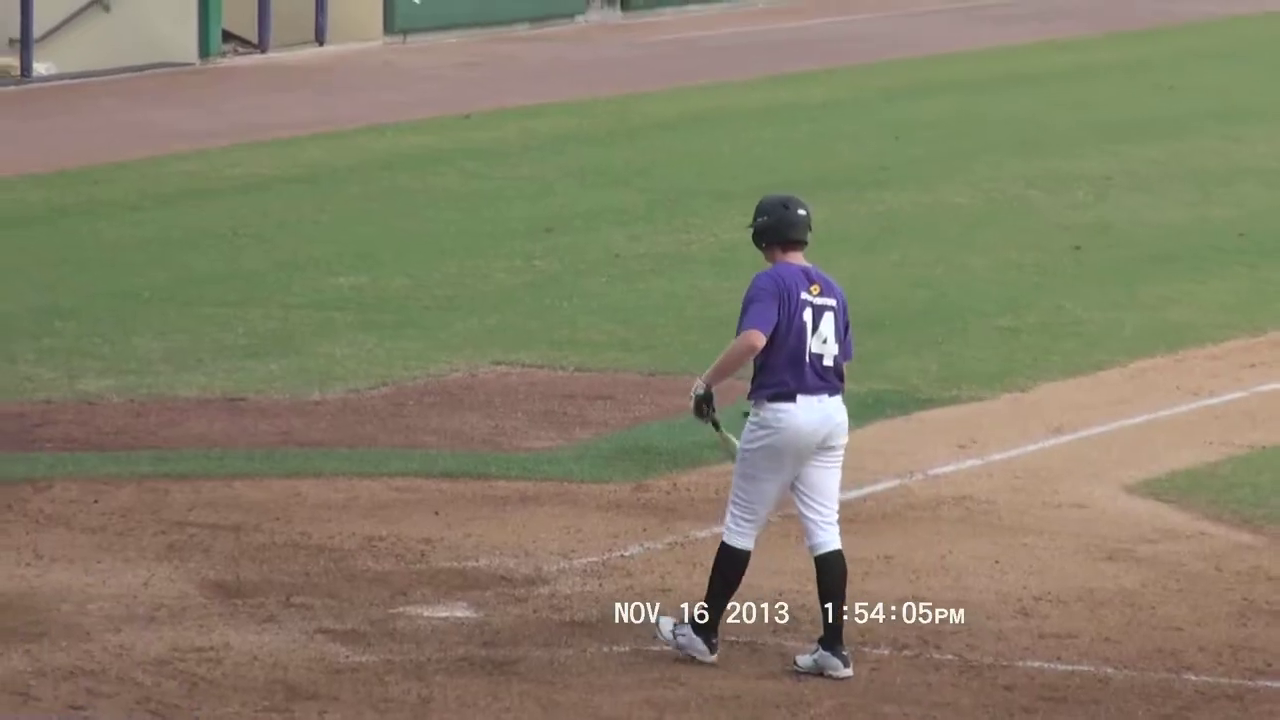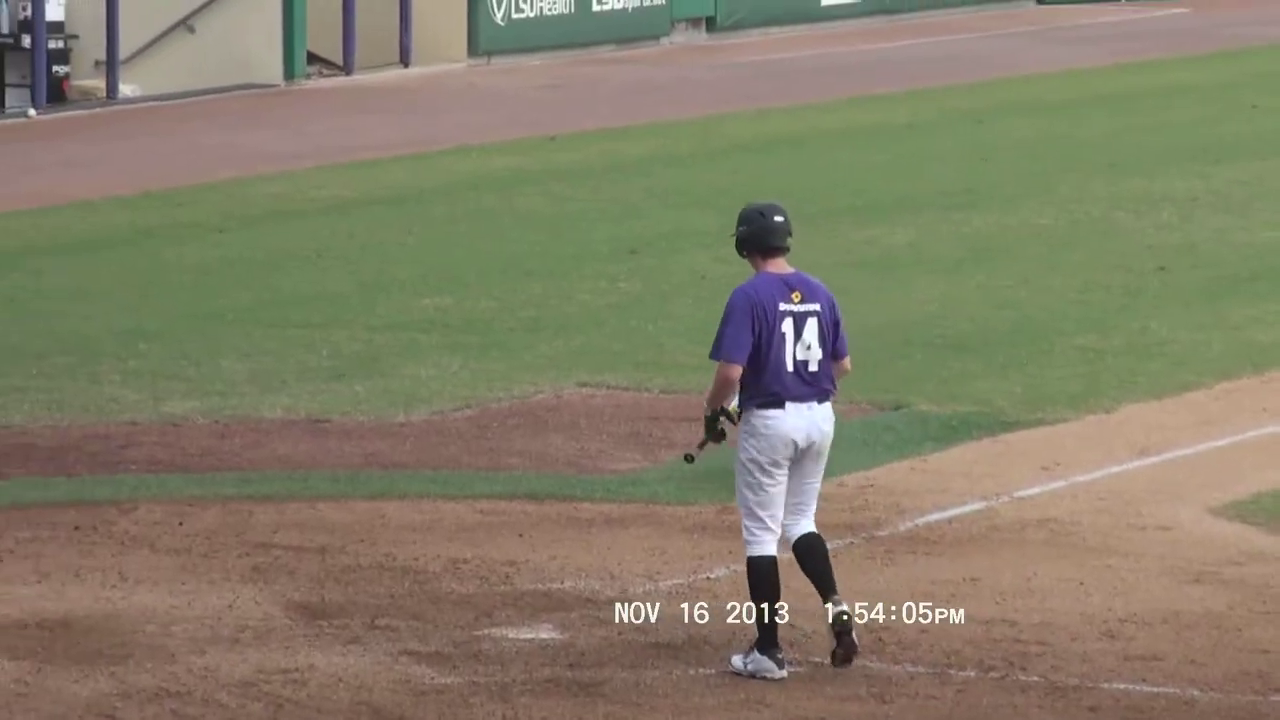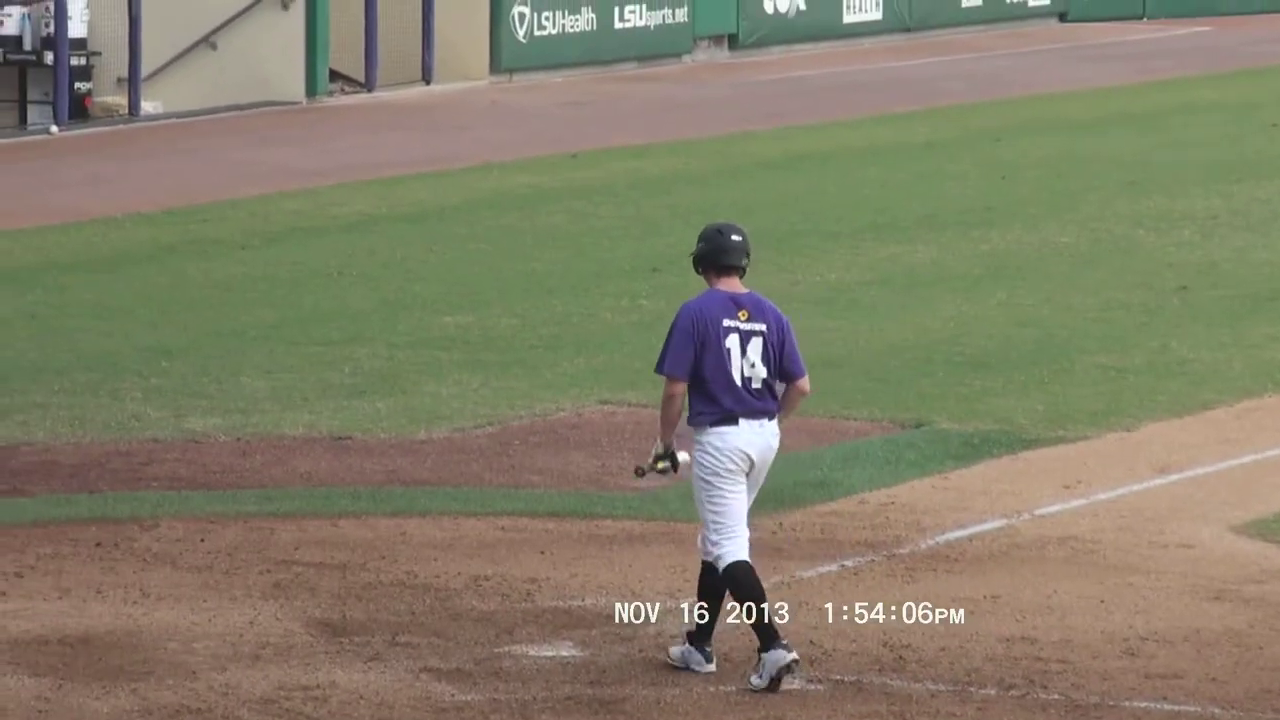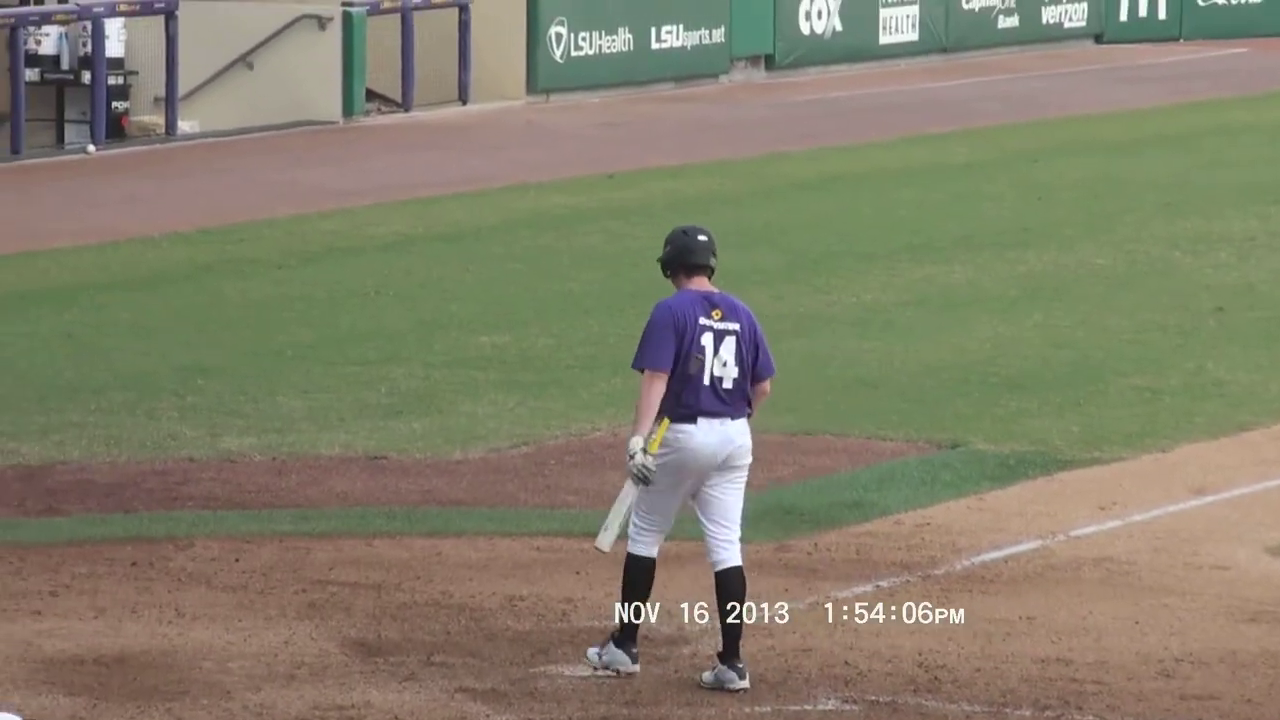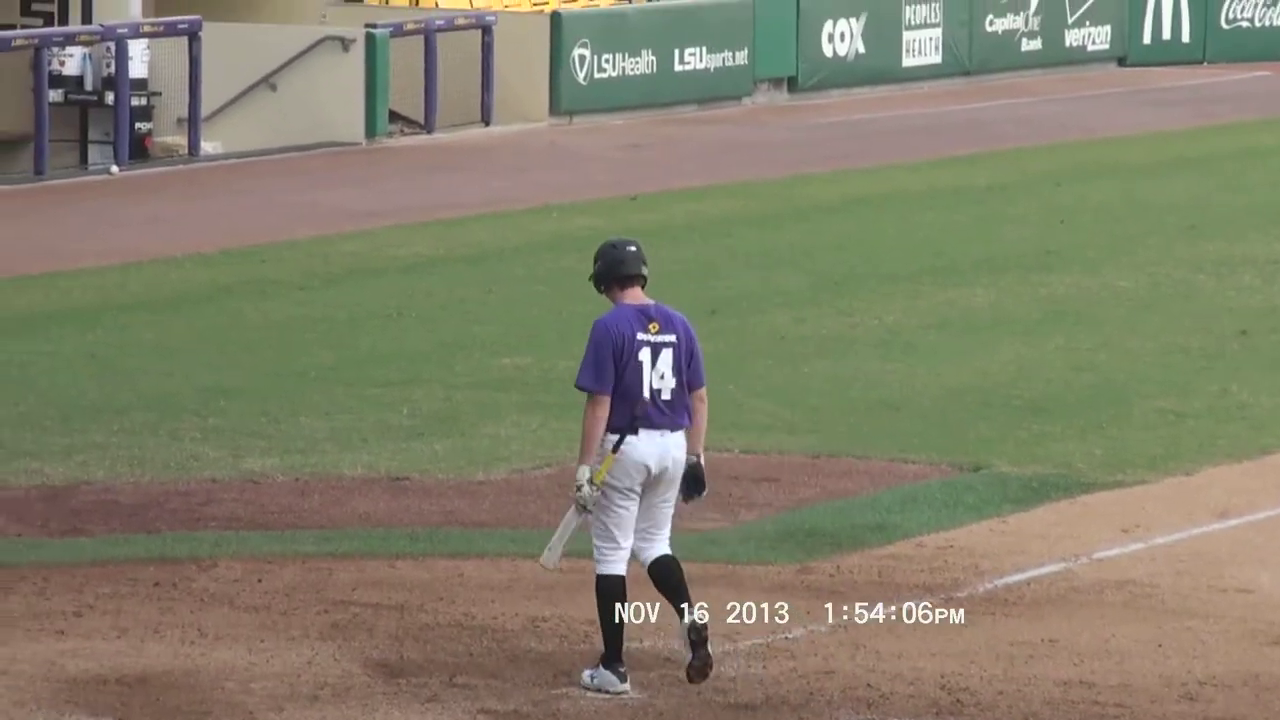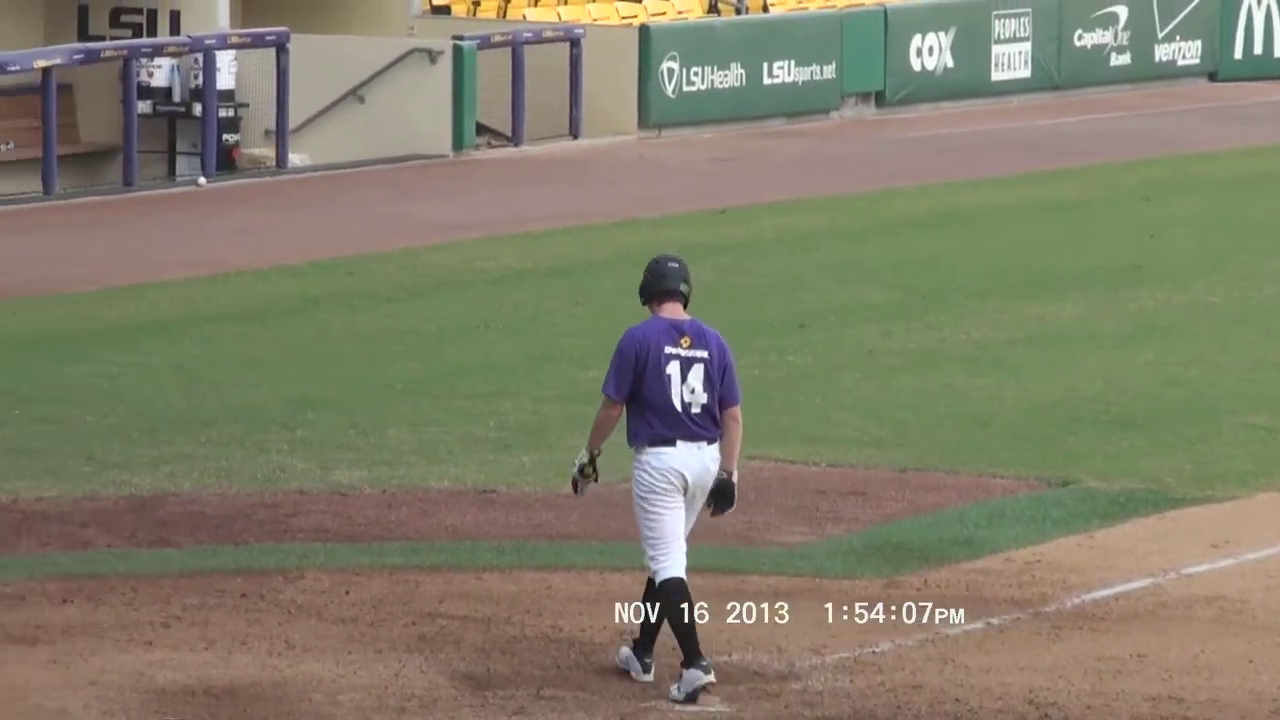
dt=0.4s
person 1, frame 1
left shoulder: (770, 281)
right shoulder: (832, 289)
left elbow: (752, 341)
right elbow: (841, 365)
left wrist: (706, 383)
left hip: (781, 416)
right hip: (832, 414)
left knee: (742, 526)
right knee: (824, 530)
left ankle: (702, 632)
right ankle: (834, 648)
person 1, frame 2
left shoulder: (748, 295)
right shoulder: (820, 293)
left elbow: (730, 372)
right elbow: (842, 366)
left wrist: (713, 409)
left hip: (768, 423)
right hip: (819, 418)
left knee: (760, 534)
right knee: (799, 523)
left ankle: (768, 650)
right ankle: (835, 605)
person 1, frame 3
left shoulder: (695, 312)
right shoulder: (771, 313)
left elbow: (674, 388)
right elbow: (800, 386)
left wrist: (665, 442)
left hip: (719, 440)
right hip: (764, 437)
left knee: (729, 548)
right knee: (717, 539)
left ankle: (773, 645)
right ankle: (698, 644)
person 1, frame 4
left shoulder: (670, 309)
right shoulder: (742, 313)
left elbow: (655, 380)
right elbow: (762, 387)
left wrist: (638, 440)
left hip: (685, 437)
right hip: (735, 437)
left knee: (645, 536)
right knee: (726, 547)
left ankle: (624, 645)
right ankle: (731, 663)
person 1, frame 5
left shoulder: (609, 326)
right shoulder: (679, 324)
left elbow: (599, 404)
right elbow: (698, 398)
left wrist: (584, 468)
right wrist: (695, 457)
left hip: (625, 450)
right hip: (673, 447)
left knee: (611, 554)
right knee: (653, 545)
left ankle: (613, 666)
right ankle: (692, 620)
person 1, frame 6
left shoulder: (638, 337)
right shoulder: (713, 340)
left elbow: (613, 407)
right elbow: (732, 416)
left wrist: (588, 455)
right wrist: (728, 474)
left hip: (659, 461)
right hip: (705, 459)
left knee: (667, 564)
right knee: (669, 556)
left ankle: (695, 663)
right ankle: (642, 652)
